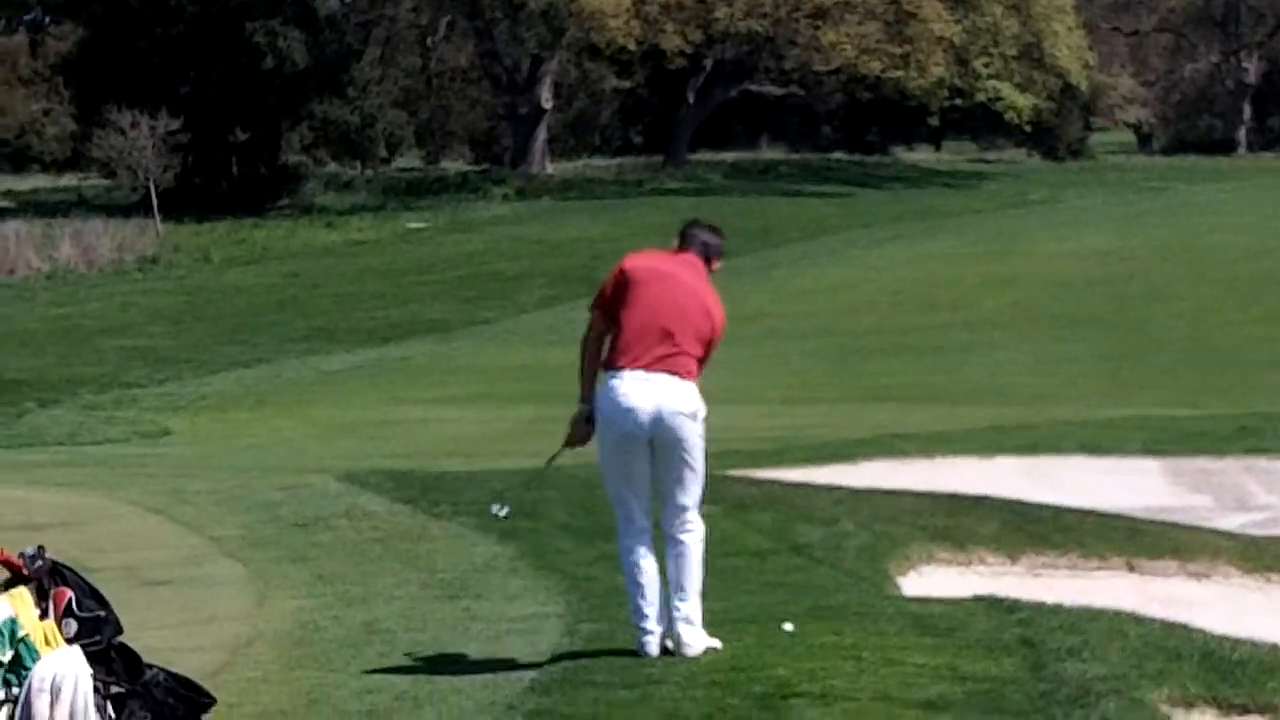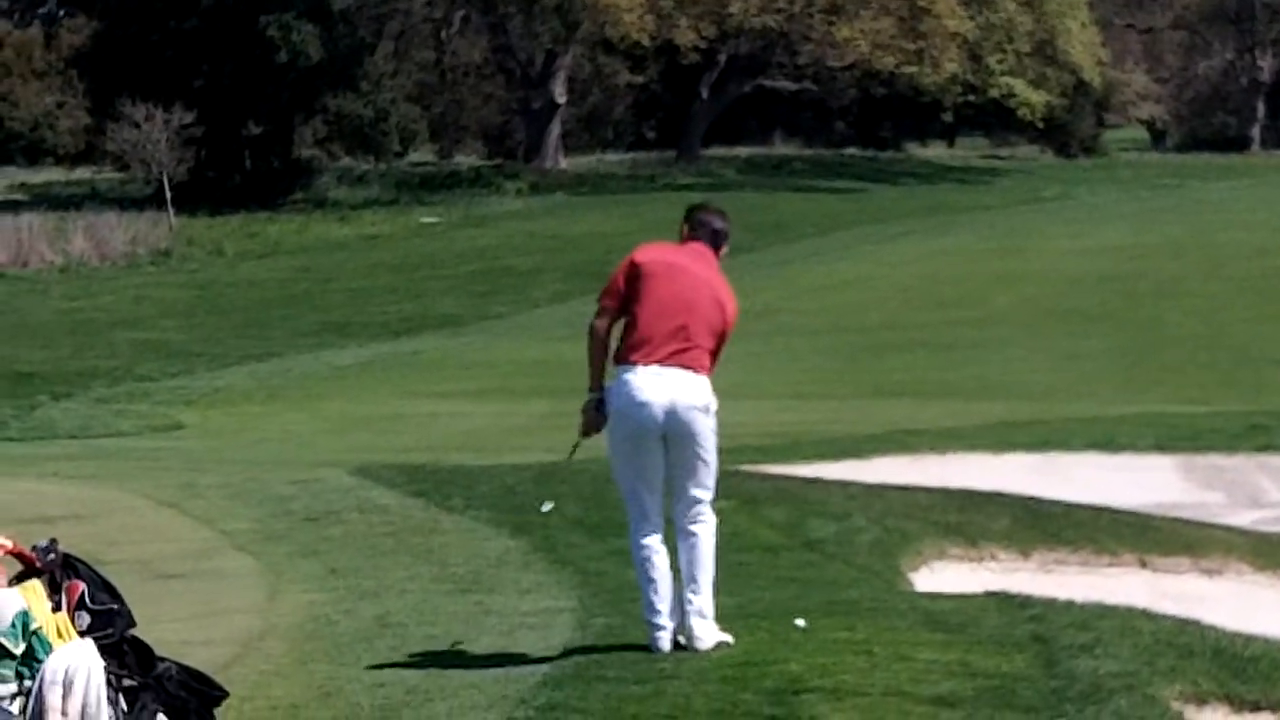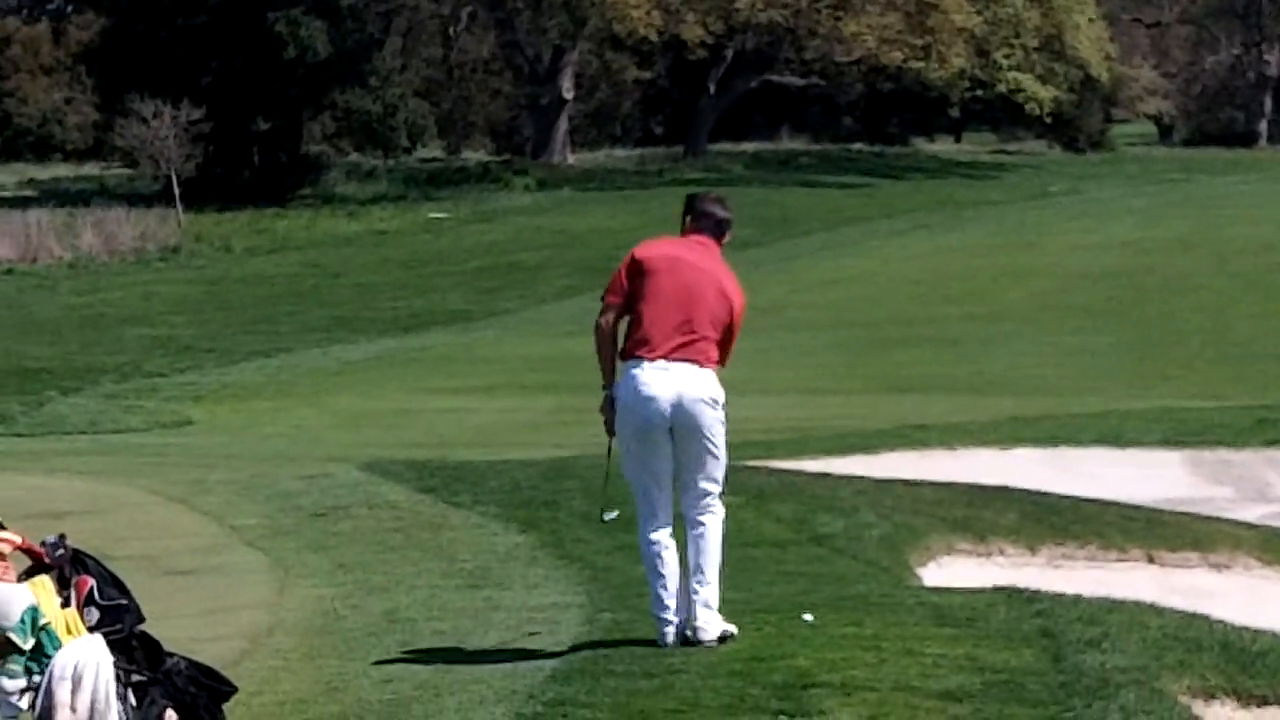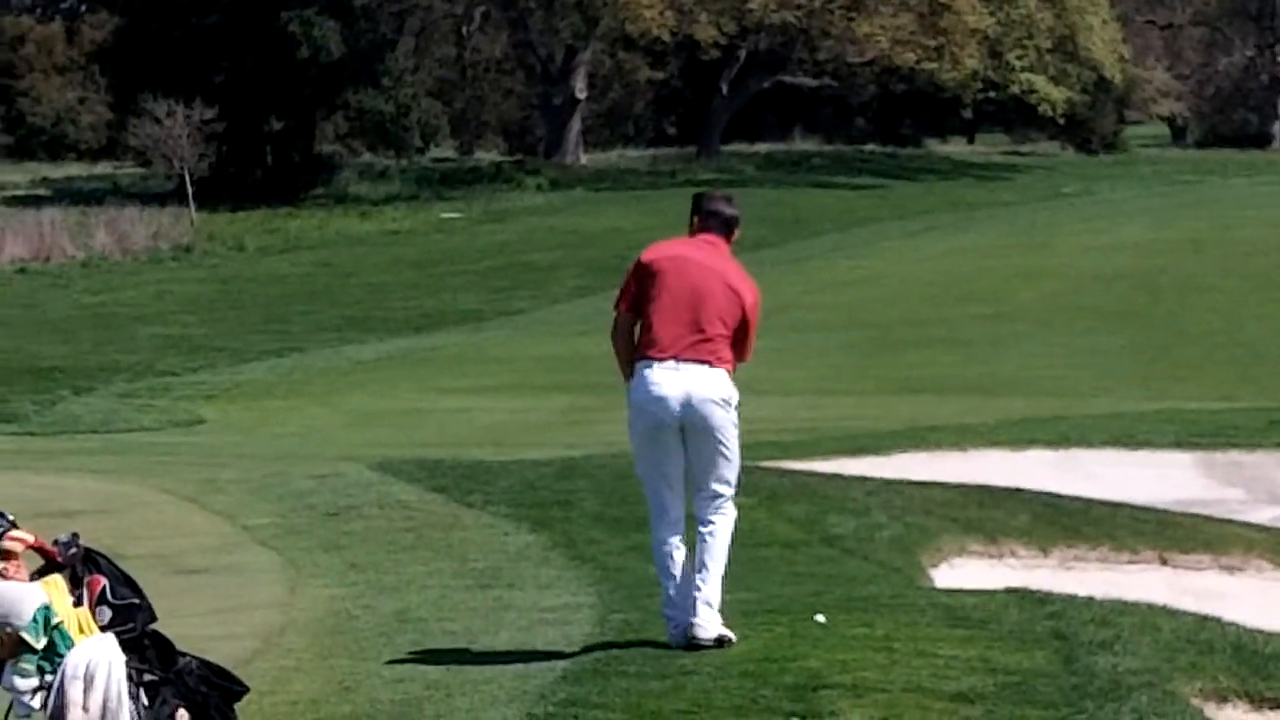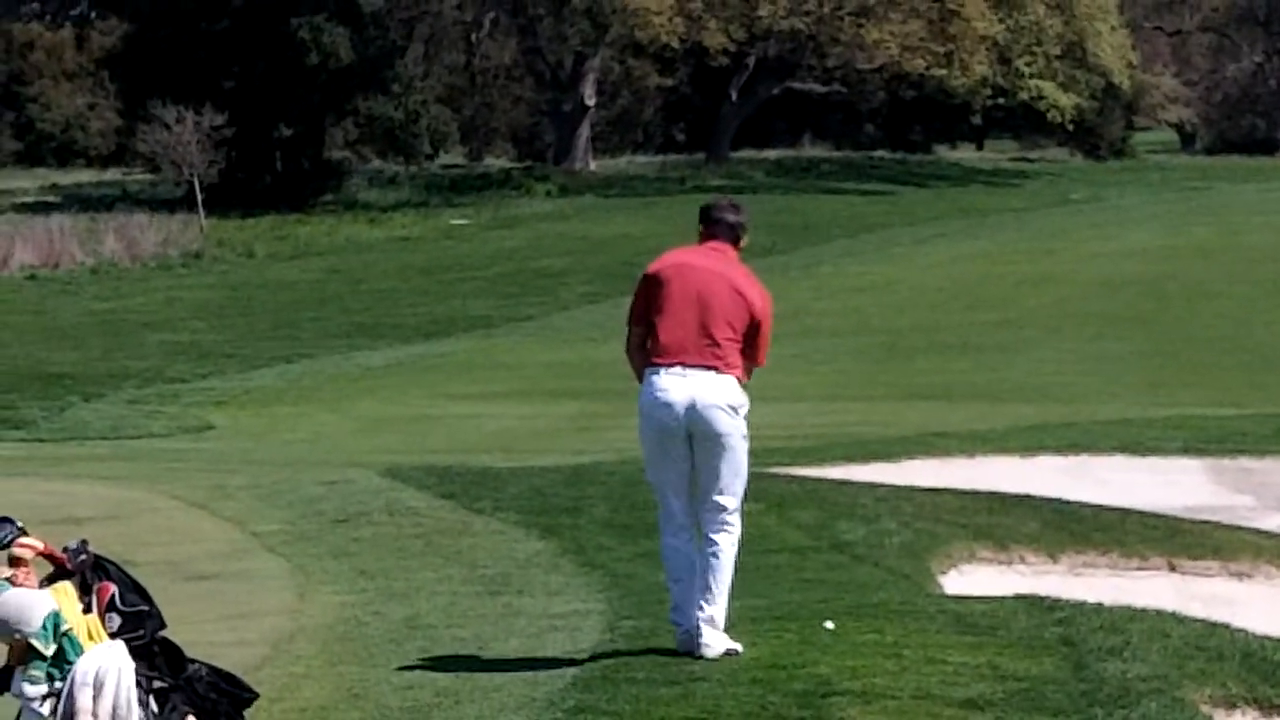
dt=0.1s
person 1, frame 1
left shoulder: (633, 265)
right shoulder: (714, 308)
left elbow: (594, 335)
left wrist: (587, 403)
left hip: (622, 393)
right hip: (677, 399)
left knee: (633, 526)
right knee: (685, 523)
left ankle: (649, 634)
right ankle: (686, 631)
person 1, frame 2
left shoulder: (643, 256)
right shoulder: (725, 297)
left elbow: (600, 327)
left wrist: (596, 391)
left hip: (634, 387)
right hip: (690, 393)
left knee: (645, 520)
right knee: (696, 515)
left ankle: (661, 628)
right ankle: (699, 624)
person 1, frame 3
left shoulder: (646, 252)
right shoulder: (732, 287)
left elbow: (606, 324)
left wrist: (610, 388)
left hip: (642, 383)
right hip: (697, 387)
left knee: (654, 515)
right knee: (705, 507)
left ankle: (669, 623)
right ankle: (705, 616)
person 1, frame 4
left shoulder: (654, 256)
right shoulder: (744, 285)
left elbow: (621, 332)
left hip: (652, 382)
right hip: (708, 386)
left knee: (666, 515)
right knee: (716, 508)
left ankle: (680, 623)
right ankle: (705, 615)
person 1, frame 5
left shoulder: (663, 265)
right shoulder: (754, 290)
left elbow: (634, 344)
right elbow: (747, 369)
left hip: (662, 389)
right hip: (717, 393)
left knee: (675, 522)
right knee: (721, 521)
left ankle: (686, 630)
right ankle: (709, 631)
